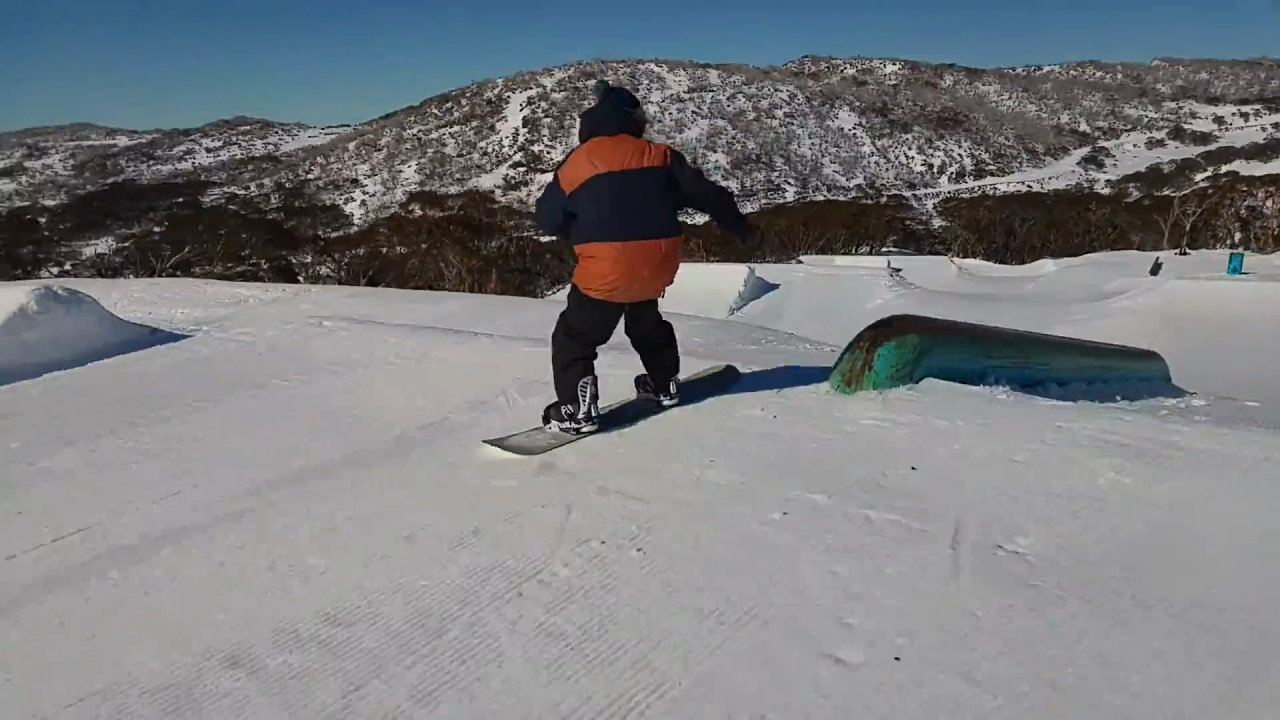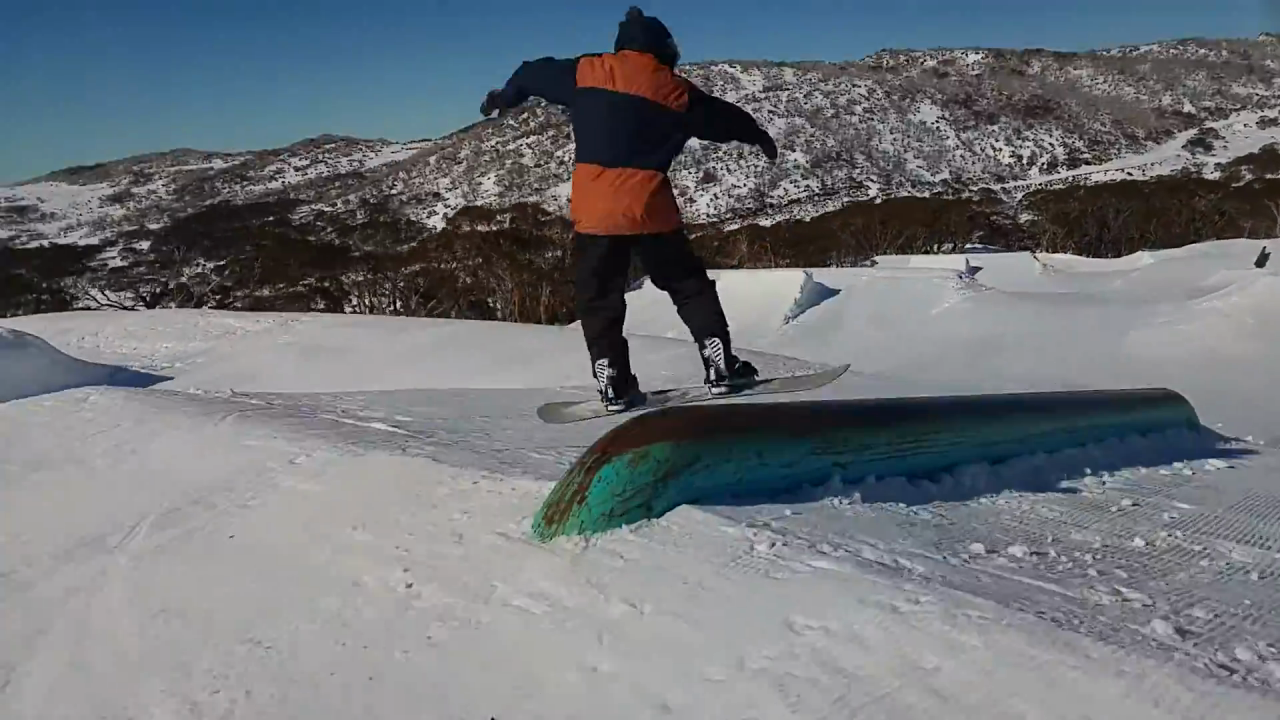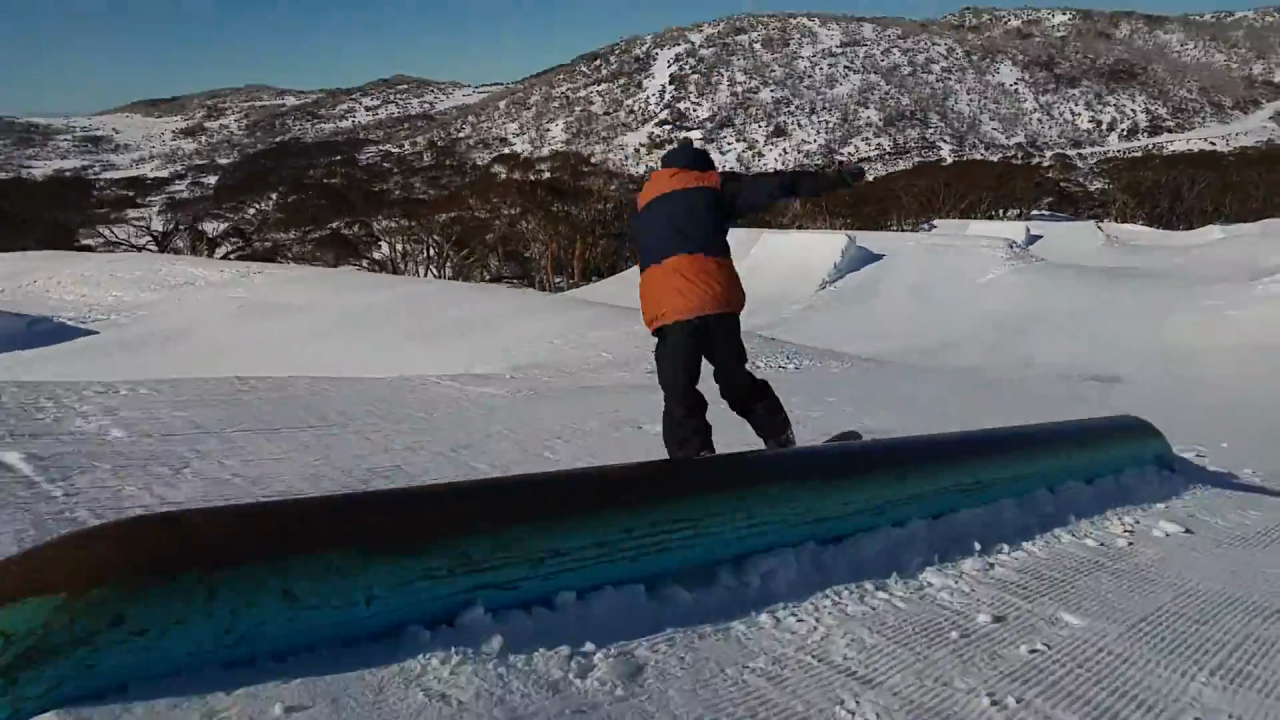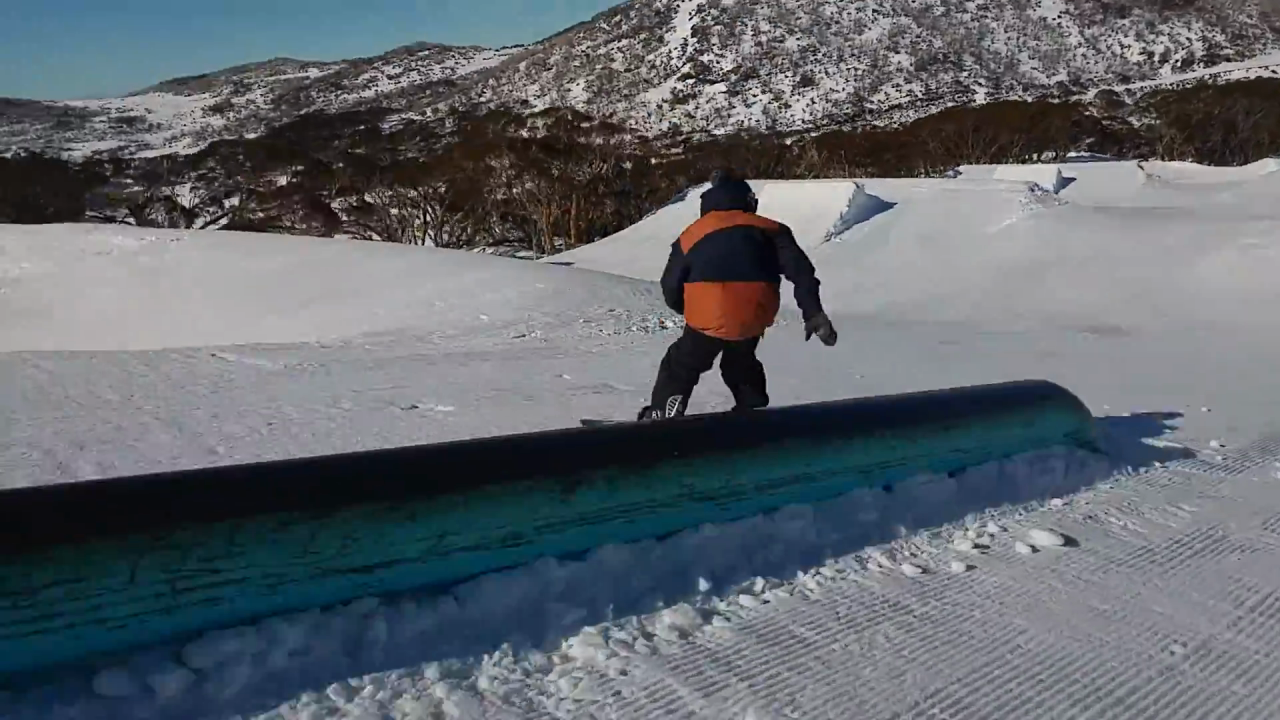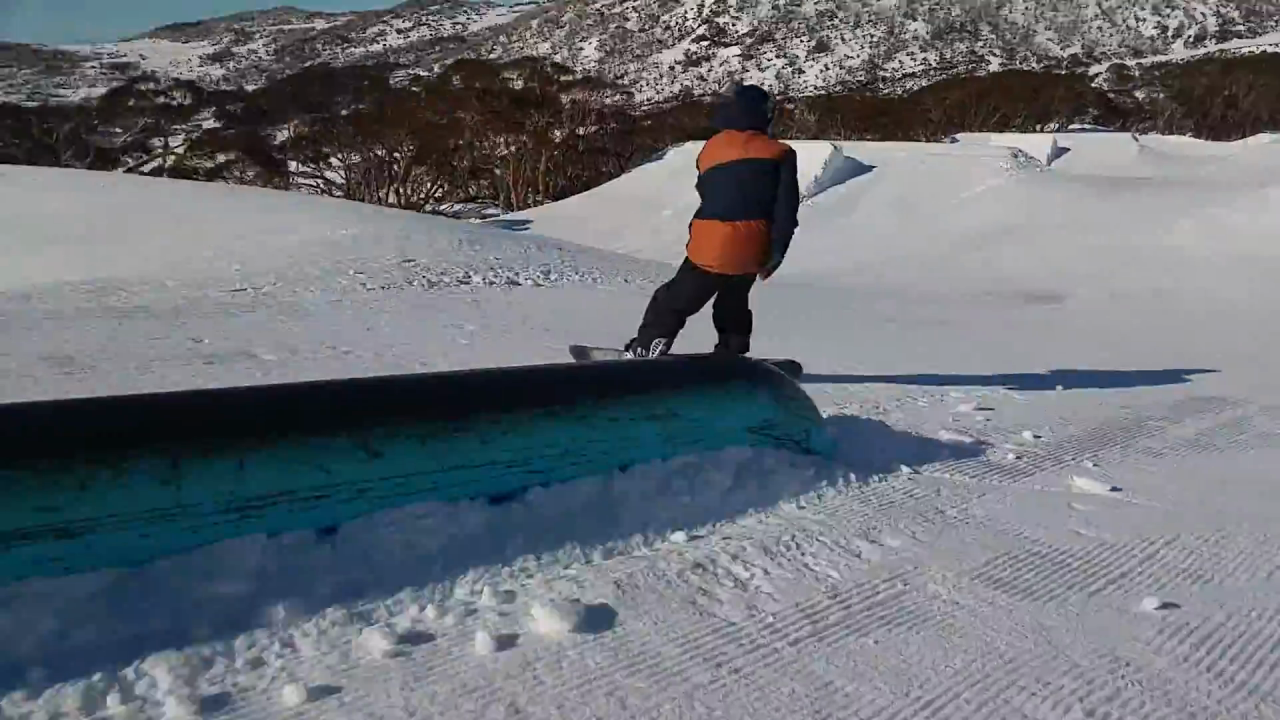
dt=0.4s
person 1, frame 1
left shoulder: (572, 166)
right shoulder: (657, 153)
left elbow: (548, 220)
right elbow: (704, 194)
left wrist: (574, 215)
right wrist: (737, 221)
left hip: (604, 270)
right hip: (656, 265)
left knee: (574, 337)
right knee: (646, 323)
left ankle: (580, 408)
right ankle: (664, 384)
person 1, frame 2
left shoulder: (588, 71)
right shoulder: (678, 90)
left elbow: (536, 77)
right elbow: (728, 119)
left wrist: (501, 97)
right wrist: (761, 138)
left hip: (595, 206)
right hip: (649, 204)
left knee: (599, 300)
right knee: (689, 285)
left ankle: (615, 387)
right ankle: (722, 371)
person 1, frame 3
left shoulder: (647, 194)
right shoulder: (714, 184)
right elbow: (766, 186)
right wrist: (821, 184)
left hip: (667, 303)
right hip: (713, 296)
left knee: (680, 397)
right knee: (734, 378)
left ankle: (695, 462)
right ankle: (782, 443)
person 1, frame 4
left shoulder: (690, 234)
right shoulder: (766, 227)
left elbow: (671, 287)
right elbow: (799, 267)
left wrist: (688, 310)
right wrist: (813, 313)
left hip: (711, 313)
right hip: (757, 311)
left knee: (682, 365)
right knee: (741, 362)
left ankle: (662, 415)
right ankle: (754, 412)
person 1, frame 5
left shoulder: (709, 150)
right shoulder: (779, 152)
right elbow: (786, 203)
right wrist: (777, 250)
left hip: (712, 244)
right hip: (753, 248)
left knee: (675, 301)
right knee: (733, 303)
left ankle: (646, 349)
right ankle: (732, 355)
